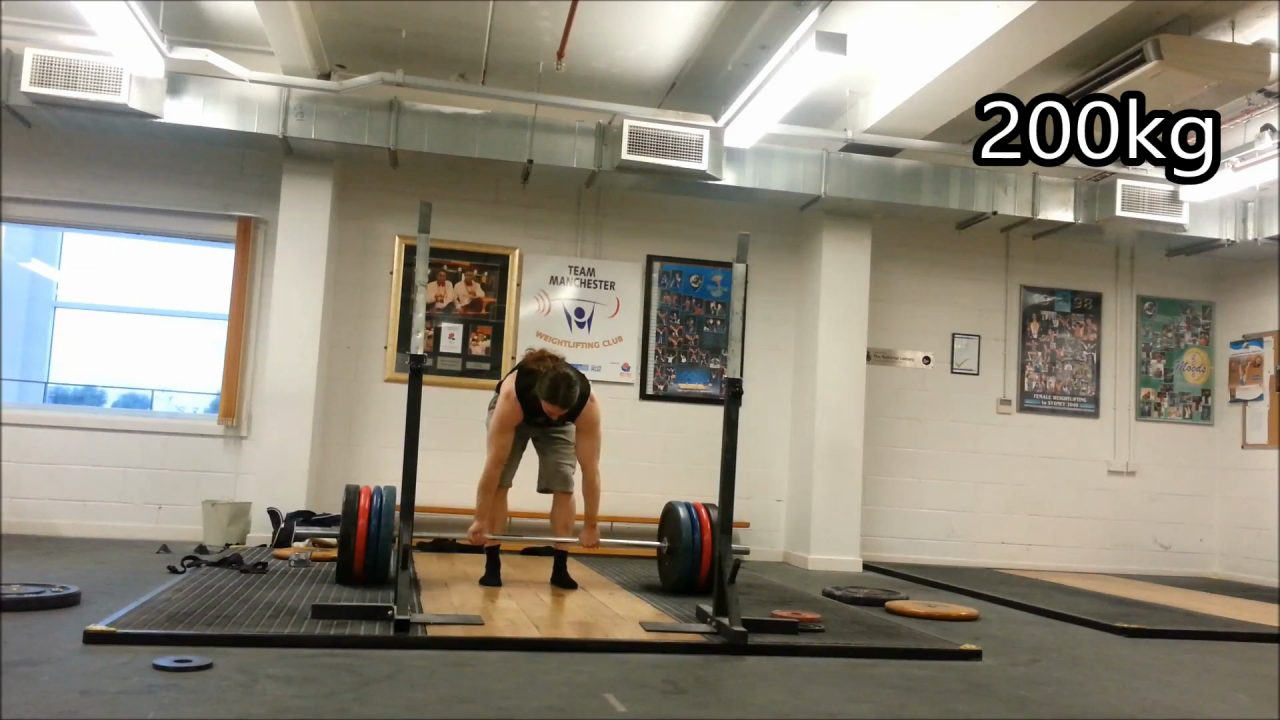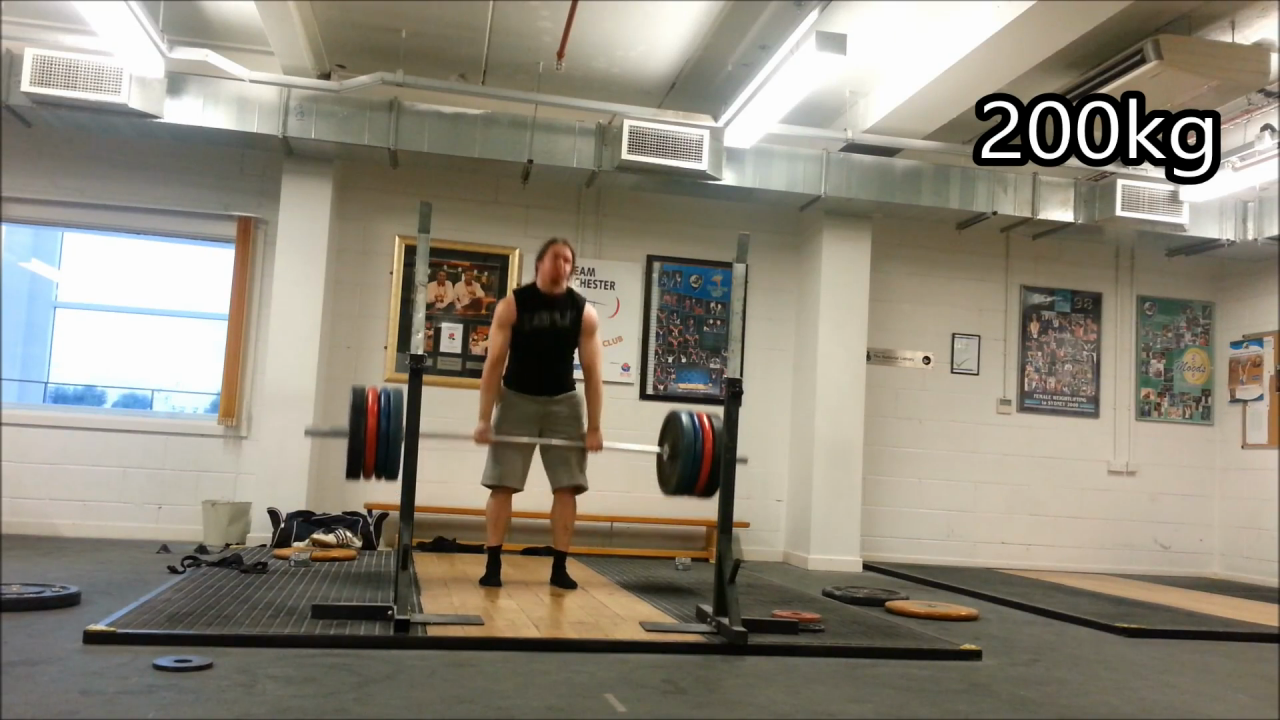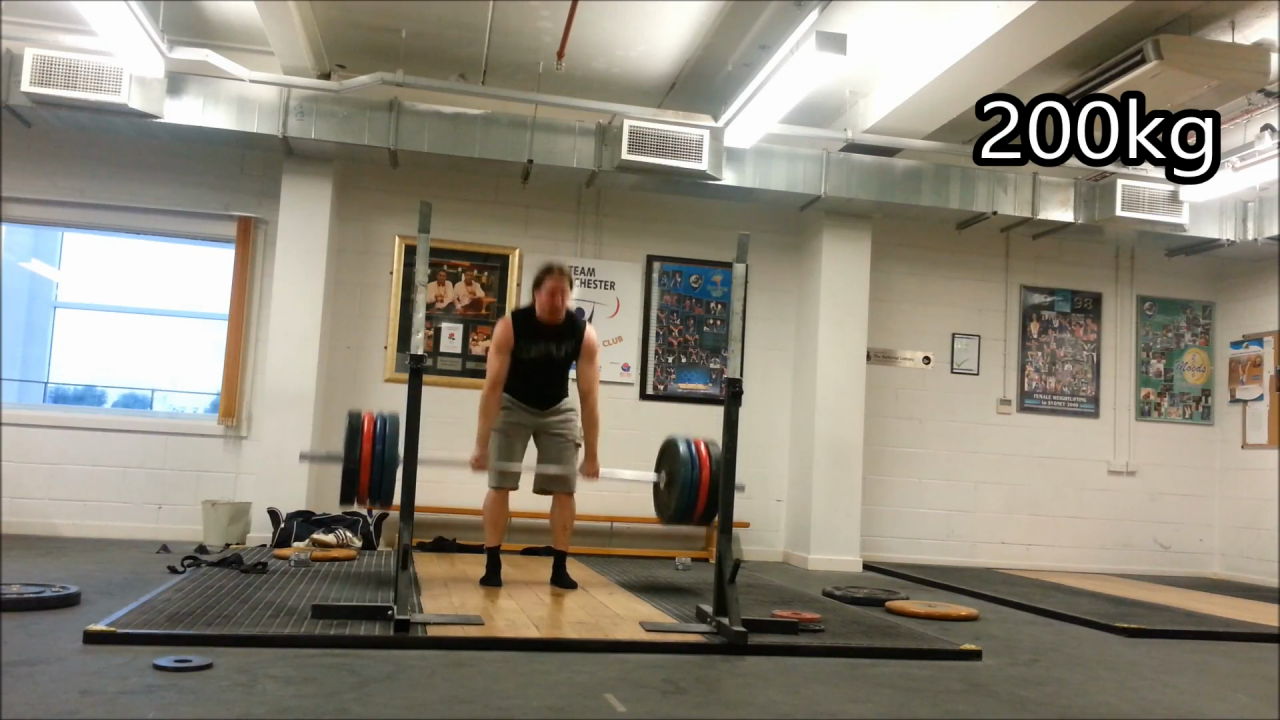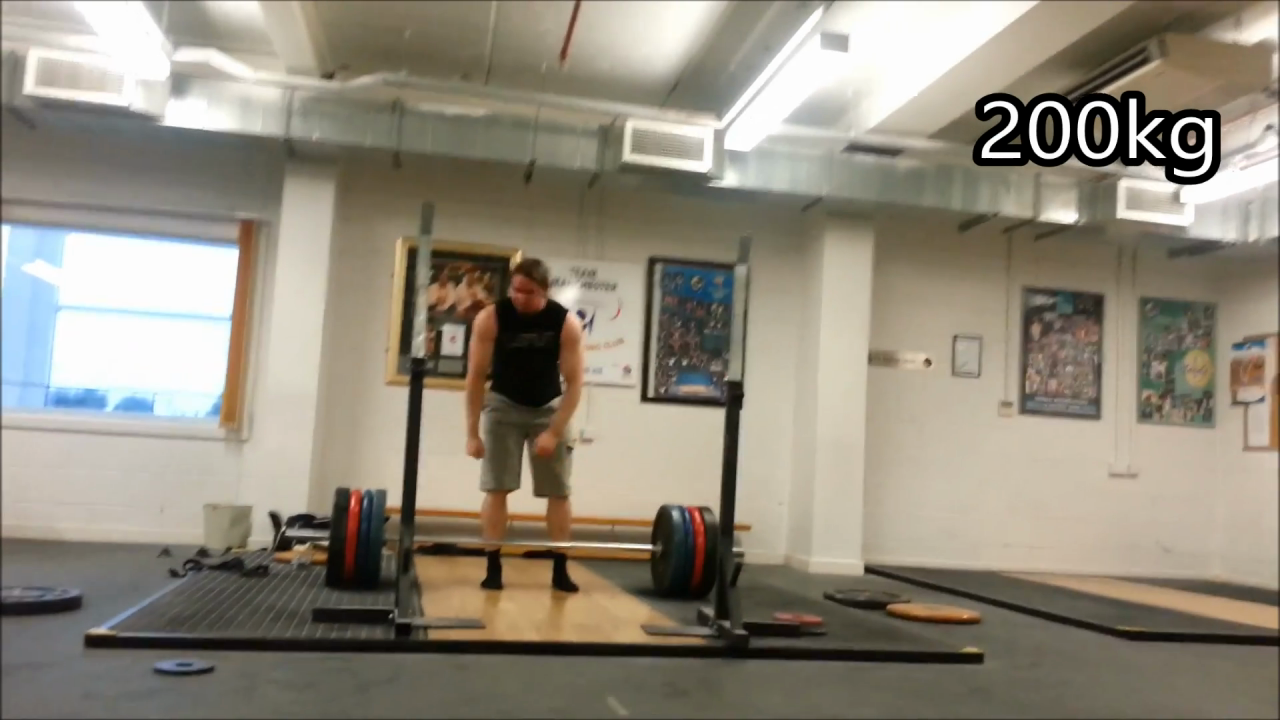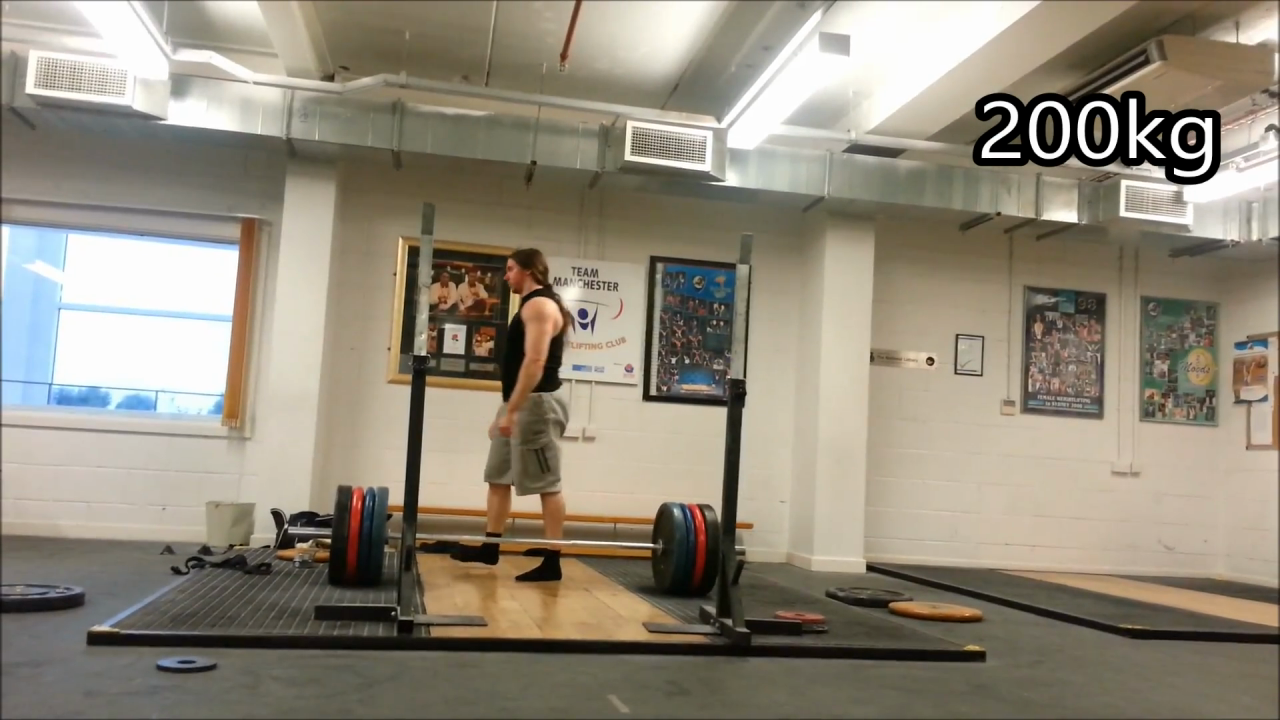
dt=1s
person 1, frame 1
left shoulder: (588, 405)
right shoulder: (512, 396)
left elbow: (590, 468)
right elbow: (494, 463)
left wrist: (591, 525)
right wrist: (480, 520)
left hip: (559, 427)
right hip: (514, 414)
left knee: (563, 484)
right knee: (499, 481)
left ankle: (560, 567)
right ankle: (492, 565)
person 1, frame 2
left shoulder: (585, 312)
right shoulder: (512, 304)
left elbow: (592, 371)
right elbow: (494, 363)
left wrist: (593, 428)
right wrist: (484, 419)
left hip: (564, 402)
right hip: (517, 399)
left knee: (566, 488)
right knee: (502, 485)
left ankle: (560, 567)
right ankle: (493, 565)
person 1, frame 3
left shoulder: (584, 334)
right shoulder: (510, 326)
left elbow: (589, 397)
right elbow: (493, 387)
left wrist: (591, 454)
right wrist: (481, 445)
left hip: (557, 410)
right hip: (514, 406)
left knee: (564, 488)
right knee: (500, 483)
left ankle: (559, 568)
right ankle: (492, 566)
person 1, frame 4
left shoulder: (567, 324)
right shoulder: (490, 318)
left elbow: (574, 382)
right elbow: (476, 376)
left wrist: (554, 432)
right wrist: (473, 432)
left hip: (548, 407)
right hip: (504, 404)
left knee: (559, 490)
right knee: (496, 487)
left ankle: (560, 569)
right ankle: (493, 568)
person 1, frame 5
left shoulder: (540, 305)
right shoulder: (531, 308)
left elbow: (535, 362)
left wrist: (512, 410)
right wrist: (506, 410)
left hip: (536, 404)
right hip: (516, 405)
left knee: (547, 484)
right knee: (497, 479)
left ankle: (552, 563)
right ankle: (490, 547)
